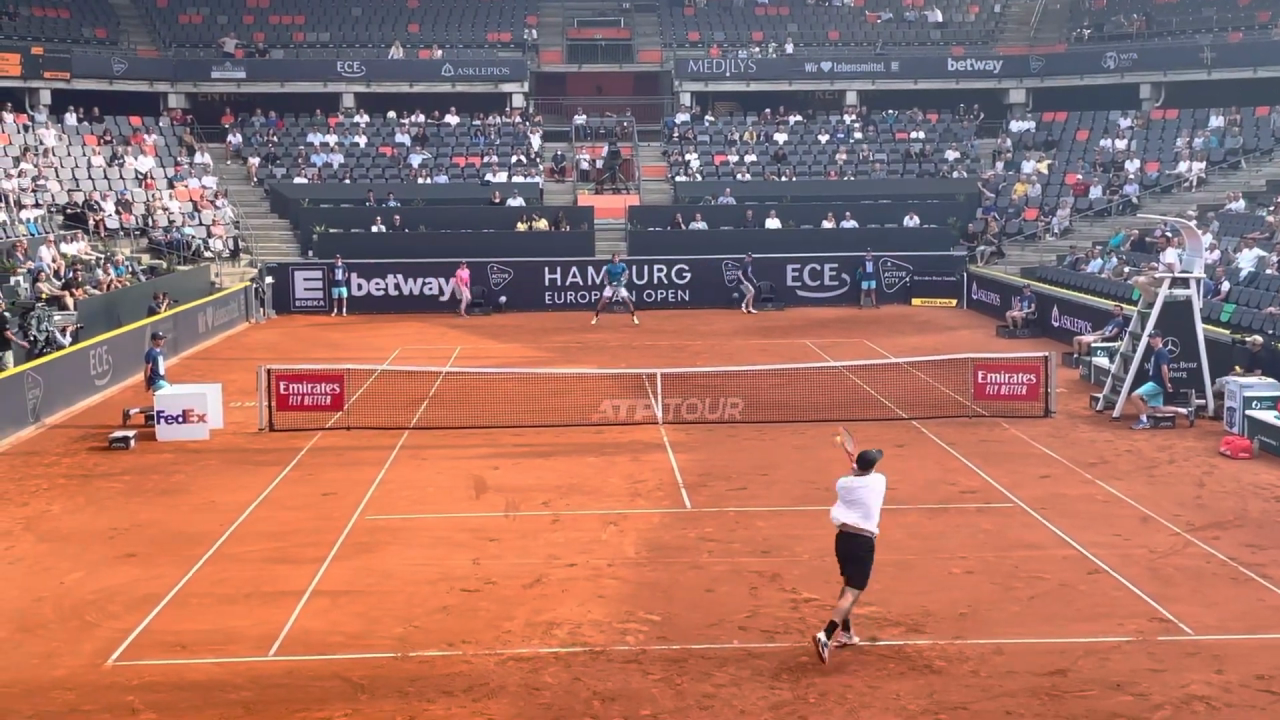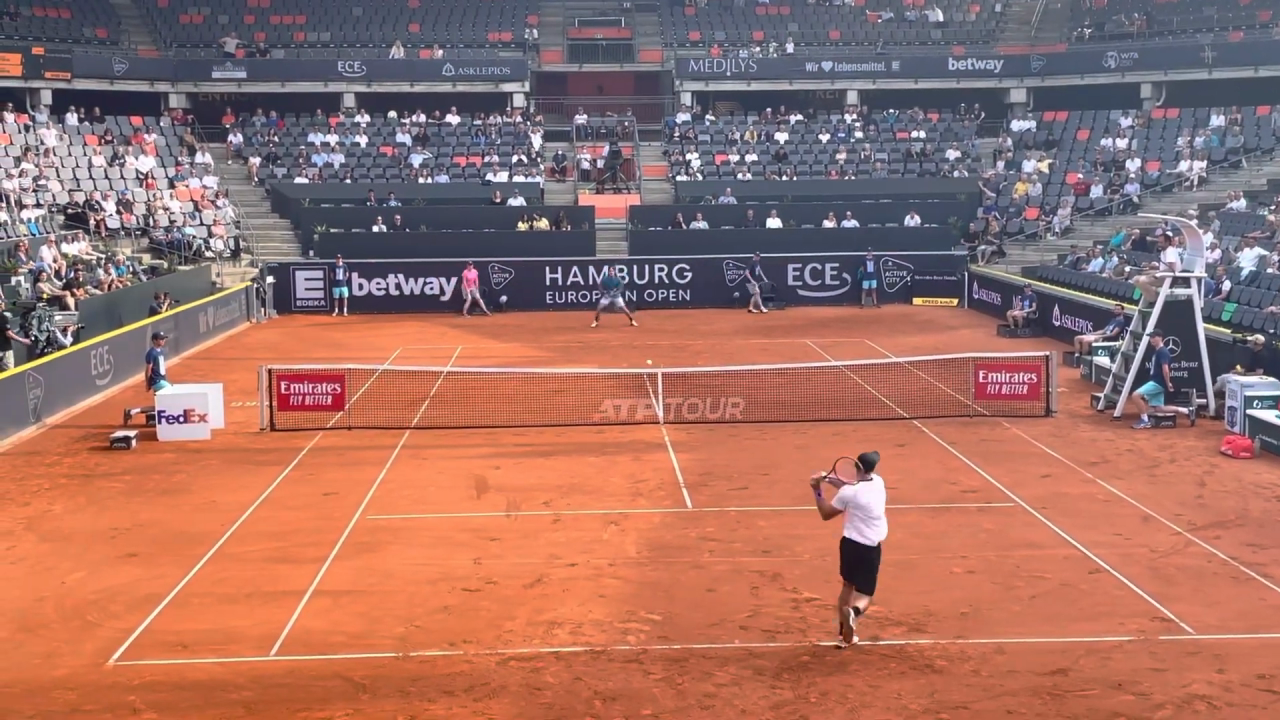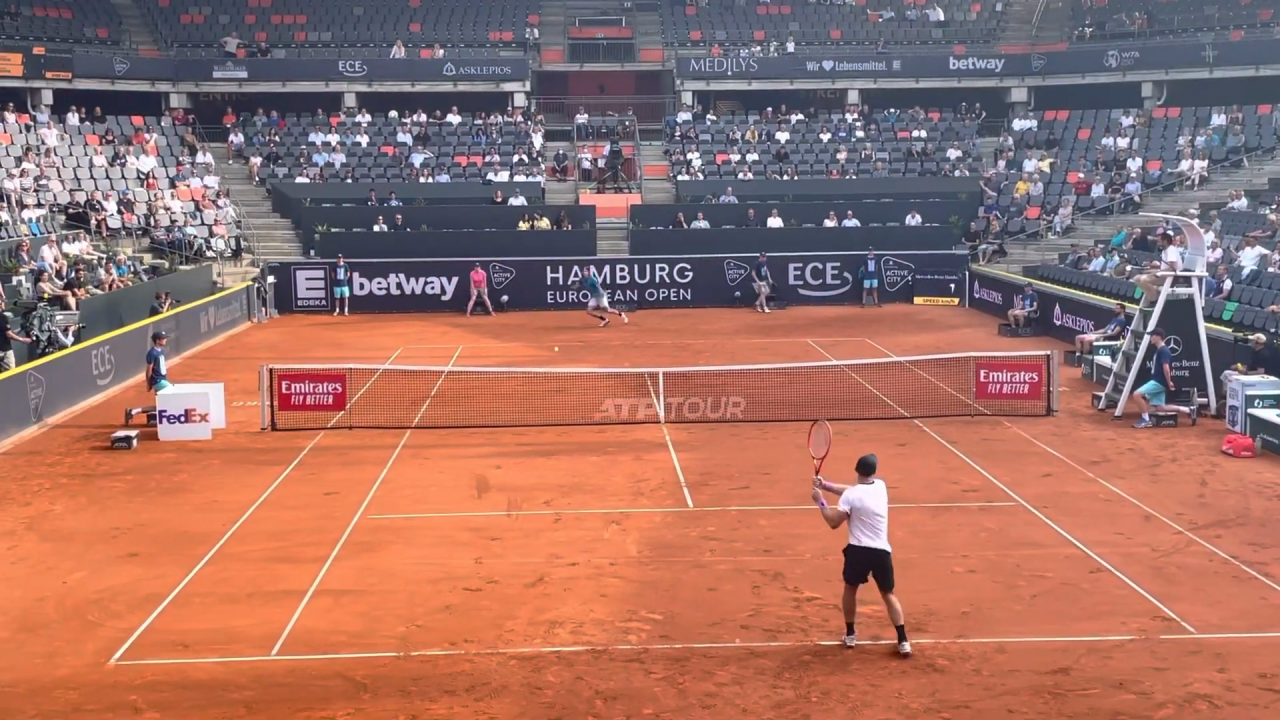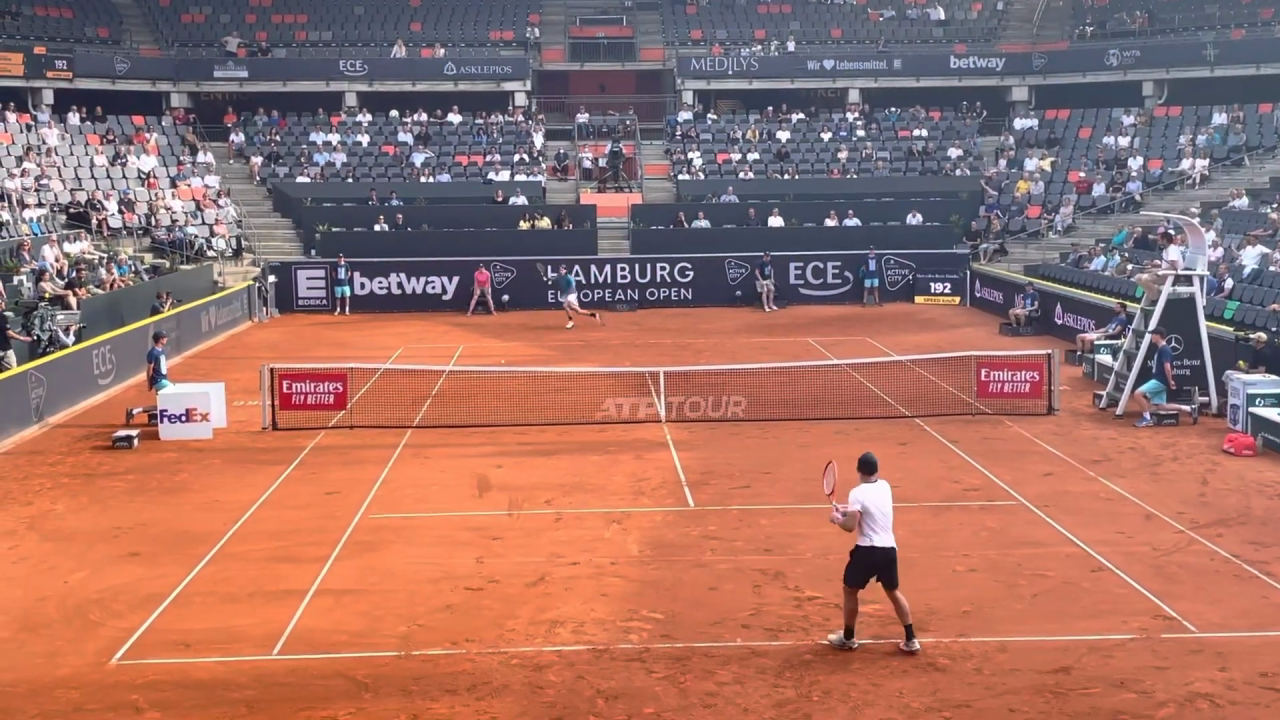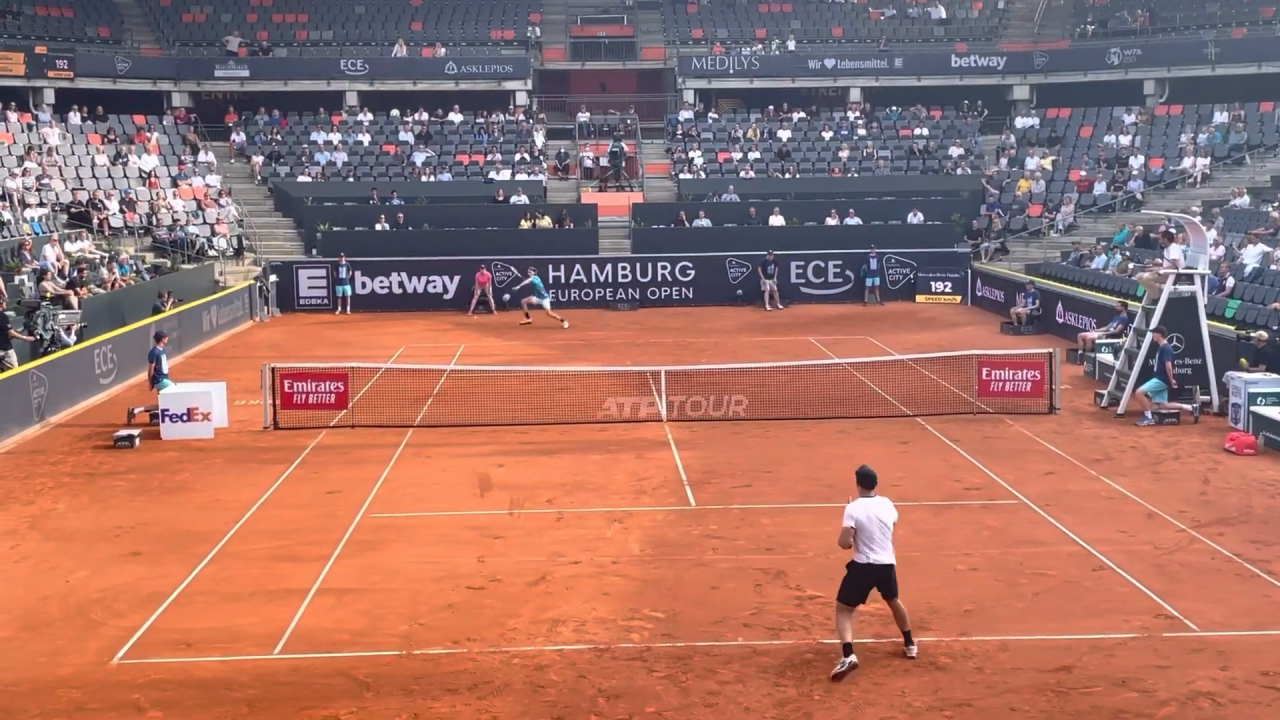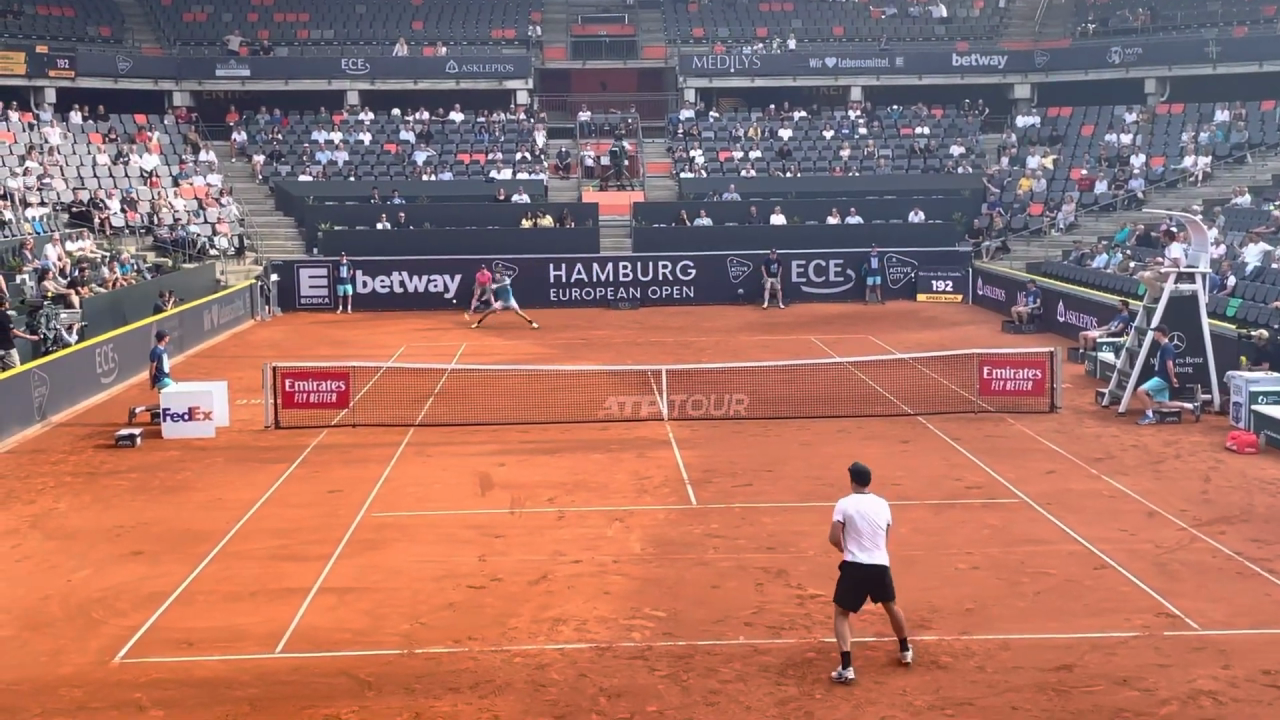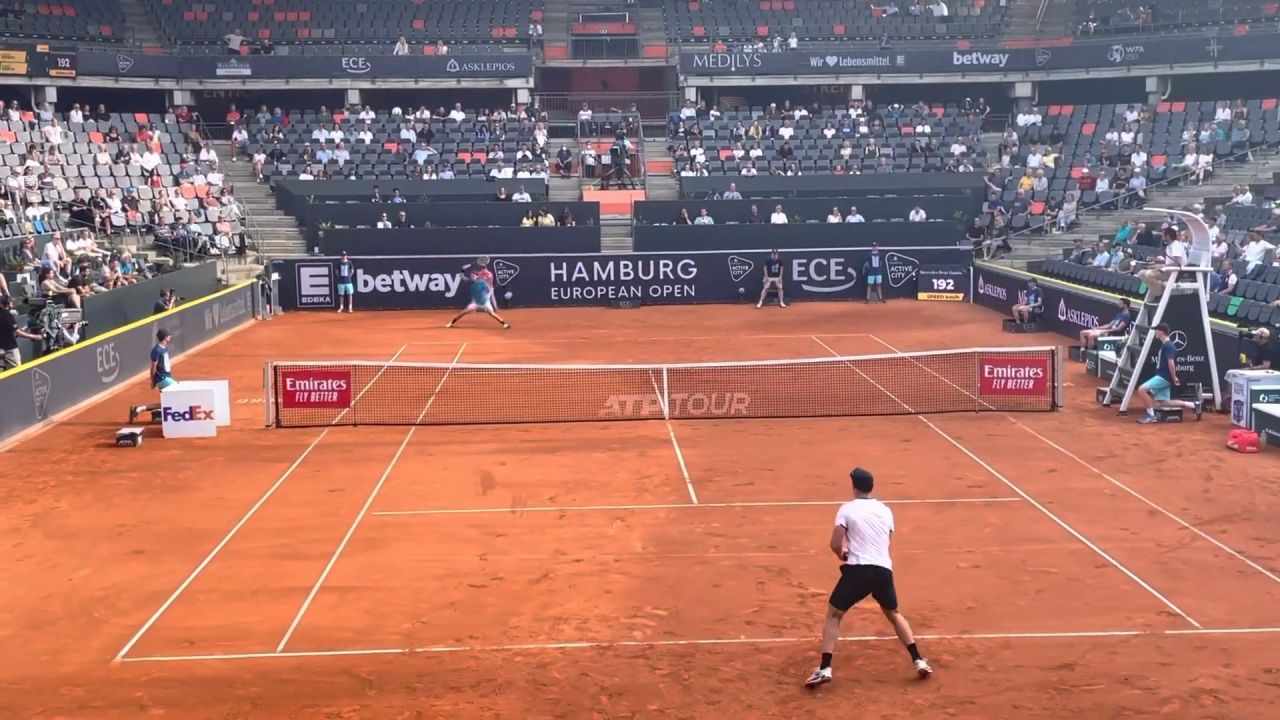
dt=0.2s
person 1, frame 1
left shoulder: (844, 483)
right shoulder: (879, 480)
left hip: (844, 538)
right hip: (863, 542)
left knee: (848, 585)
right knee: (852, 593)
left ankle: (846, 632)
right ankle: (826, 636)
person 1, frame 2
left shoulder: (847, 493)
right shoulder: (878, 481)
left elbow: (826, 514)
left wrist: (818, 491)
right wrist: (828, 478)
left hip: (851, 544)
right hip: (872, 547)
left knee: (848, 587)
right knee: (865, 596)
left ankle: (845, 634)
right ankle: (852, 613)
person 1, frame 3
left shoulder: (851, 494)
right shoulder: (881, 485)
left elbow: (834, 523)
left wrist: (820, 502)
right wrist: (825, 485)
left hip: (858, 550)
right hip: (882, 552)
left knee: (850, 590)
right knee: (889, 595)
left ankle: (850, 635)
right ankle: (903, 642)
person 1, frame 4
left shoulder: (857, 493)
right shoulder: (885, 486)
left elbow: (850, 526)
left wrist: (837, 518)
right wrist: (844, 510)
left hip: (867, 551)
right hip: (889, 550)
left knee: (850, 592)
right knee: (894, 592)
left ankle: (848, 637)
right ankle: (911, 640)
person 1, frame 5
left shoulder: (853, 508)
right shoulder: (888, 504)
left elbow: (844, 543)
left wrist: (855, 544)
left hip: (862, 567)
right hip: (887, 565)
left knee: (842, 611)
right knee: (893, 601)
left ankle: (848, 658)
right ankle: (910, 645)
person 1, frame 6
left shoulder: (844, 504)
right shoulder: (883, 505)
left elbow: (834, 538)
right elbow: (885, 537)
left hip: (854, 567)
right hip: (880, 567)
left knee: (842, 615)
right knee: (892, 606)
left ankle: (846, 668)
right ankle: (905, 650)
person 1, frame 7
left shoulder: (847, 509)
right shoulder: (885, 511)
left elbow: (835, 544)
left wrist: (844, 554)
left hip: (857, 570)
right hip: (883, 571)
left knee: (833, 616)
right knee: (894, 615)
left ankle: (824, 669)
right ankle: (918, 661)
